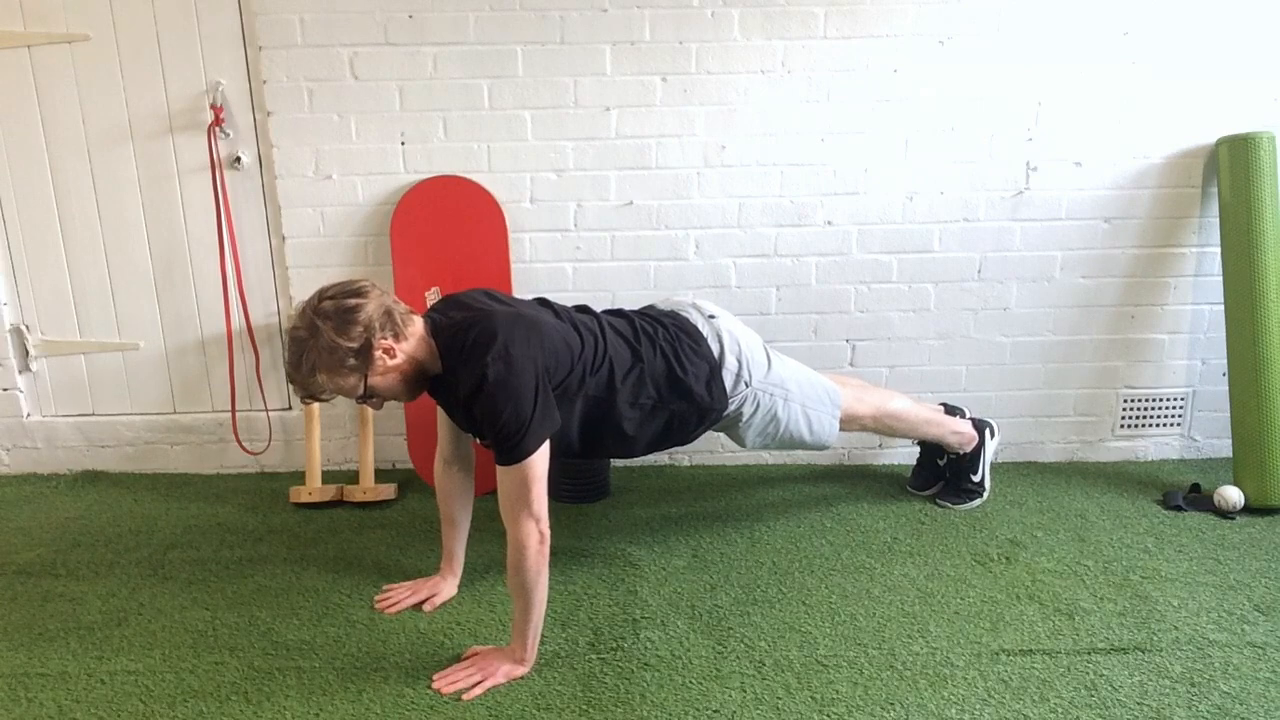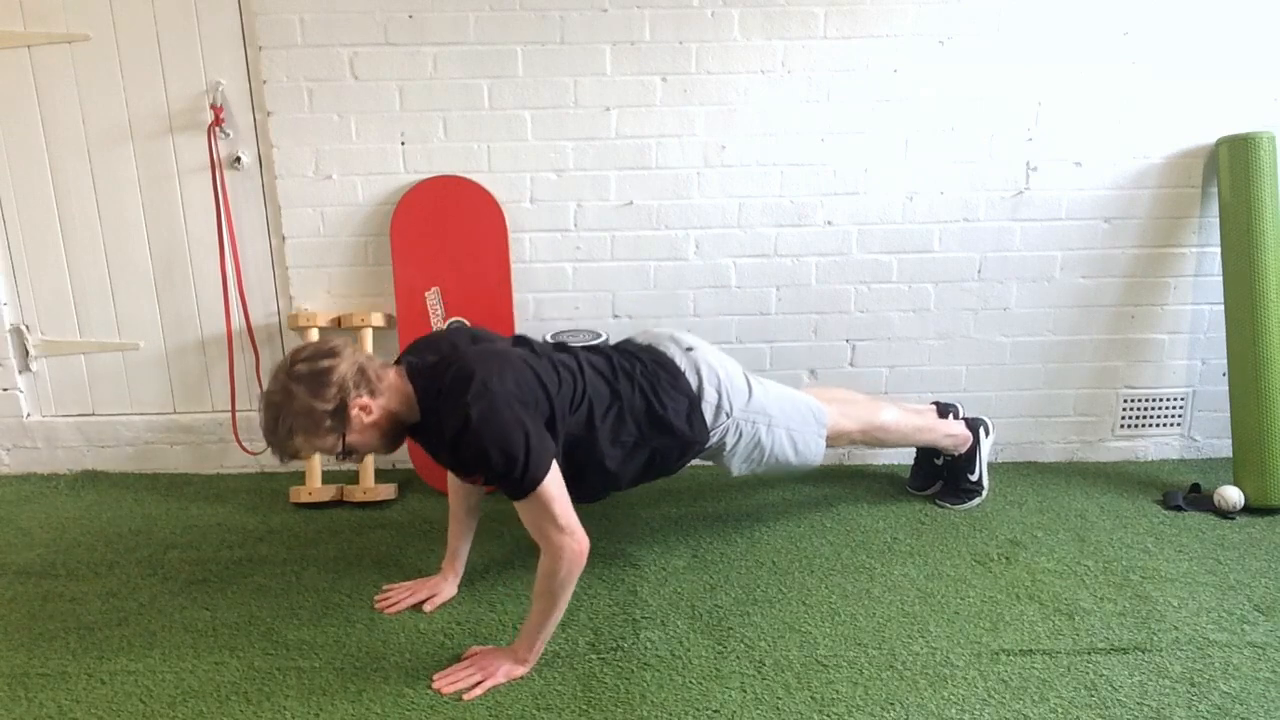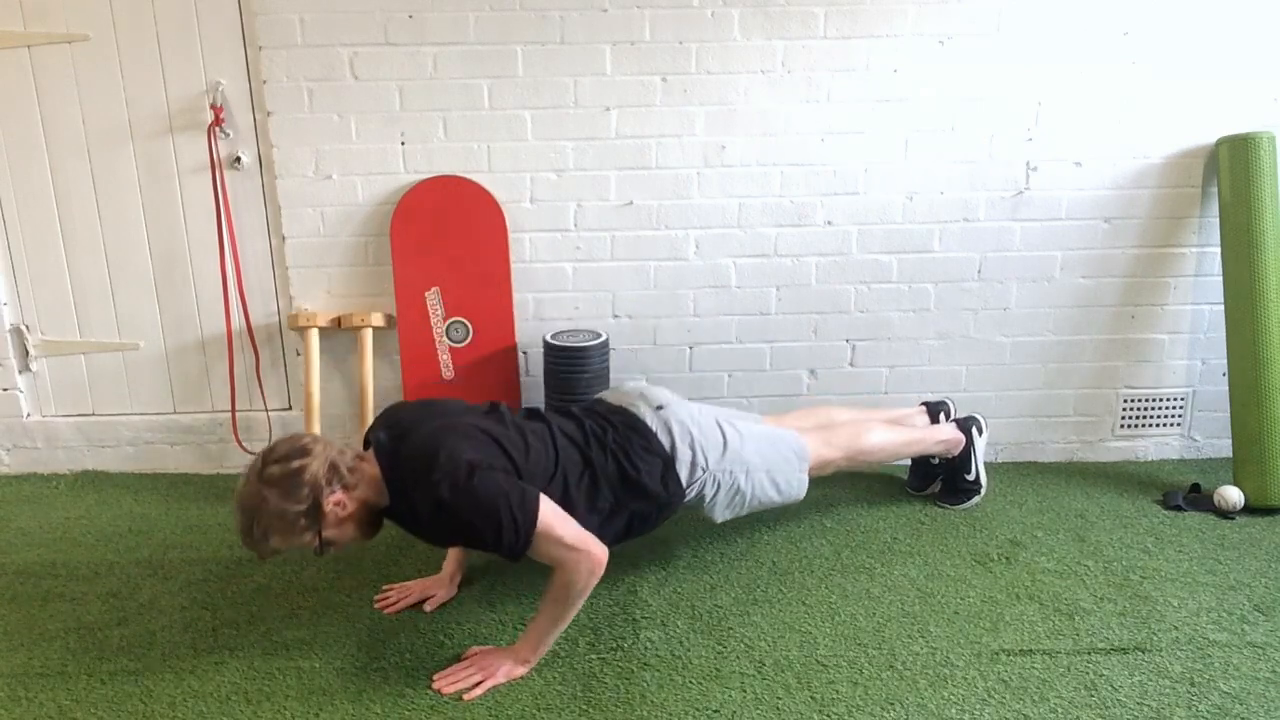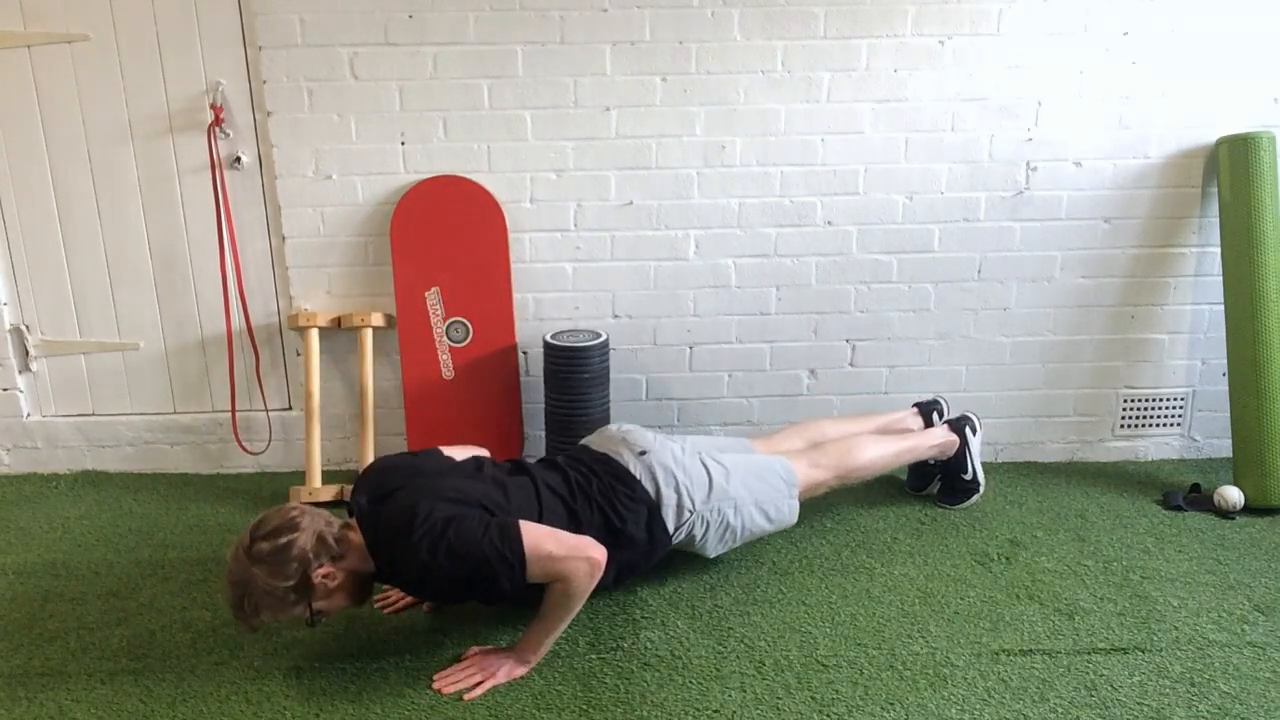
dt=0.5s
person 1, frame 1
left shoulder: (499, 367)
right shoulder: (441, 334)
left elbow: (529, 530)
right elbow: (453, 455)
left wrist: (518, 655)
right wrist: (448, 573)
left hip: (708, 364)
right hip: (670, 337)
left knee: (844, 411)
right knee: (829, 404)
left ankle: (966, 436)
right ankle: (945, 423)
person 1, frame 2
left shoulder: (482, 408)
right shoulder: (419, 372)
left elbow: (567, 545)
right elbow: (466, 465)
left wrist: (520, 656)
right wrist: (448, 573)
left hip: (690, 397)
right hip: (653, 368)
left knee: (831, 427)
right knee: (809, 415)
left ankle: (960, 437)
right ankle: (935, 416)
person 1, frame 3
left shoulder: (443, 486)
right shoulder: (390, 437)
left elbow: (585, 555)
left wrist: (520, 657)
right wrist: (451, 571)
left hip: (665, 455)
right hip: (625, 418)
left knee: (820, 451)
right knee: (784, 433)
left ankle: (954, 440)
right ankle: (925, 415)
person 1, frame 4
left shoulder: (423, 542)
right shoulder: (377, 490)
left elbow: (585, 559)
left wrist: (522, 656)
left hip: (653, 500)
right hip: (615, 456)
left knee: (809, 474)
right knee: (776, 456)
left ankle: (947, 439)
right ankle: (920, 418)
